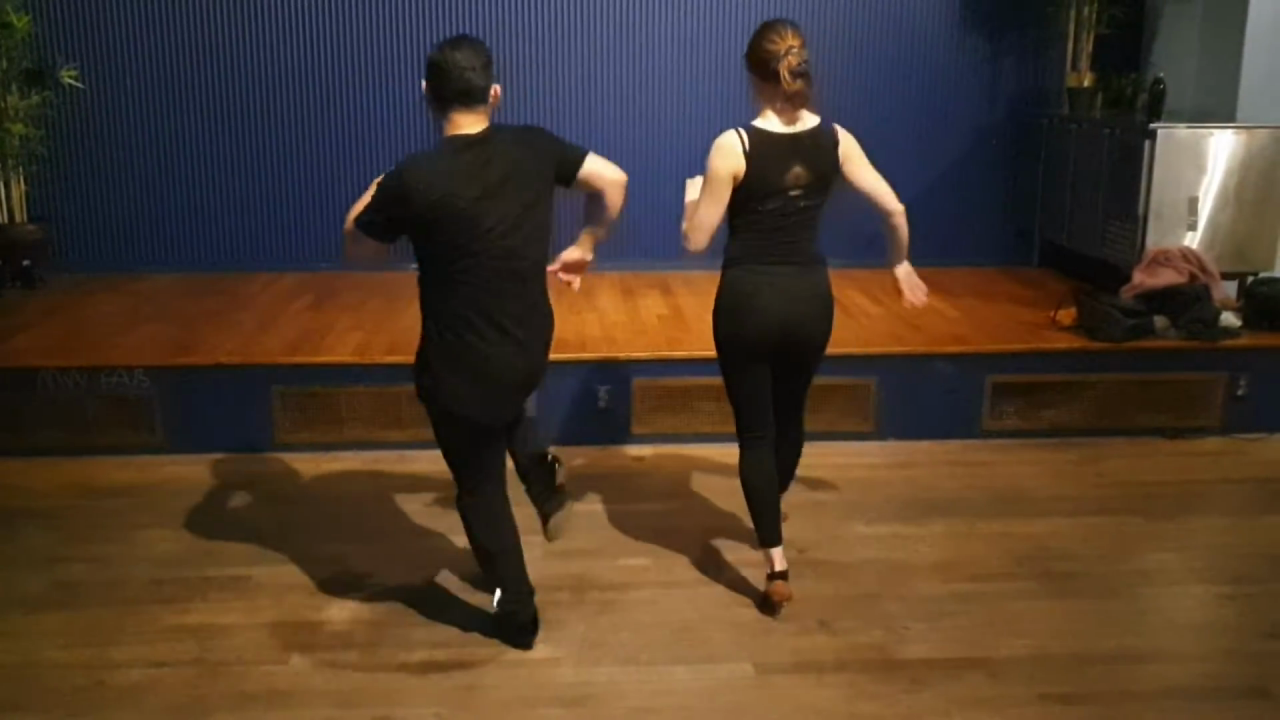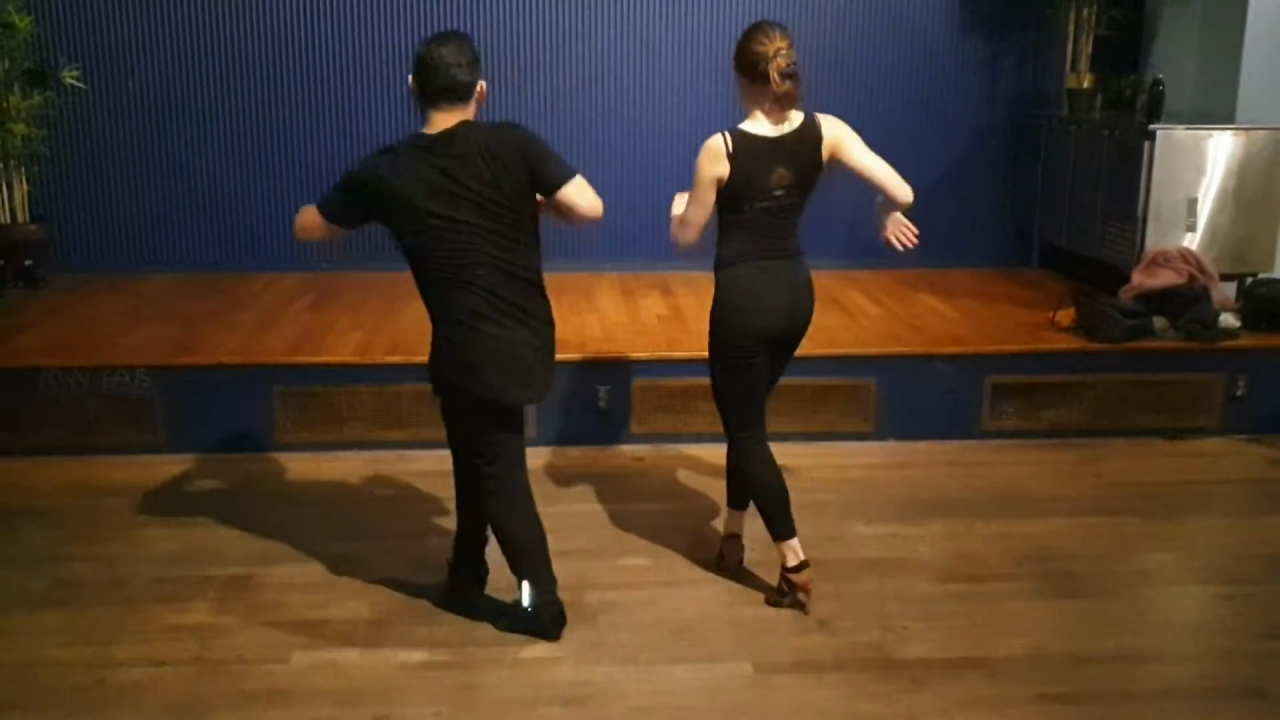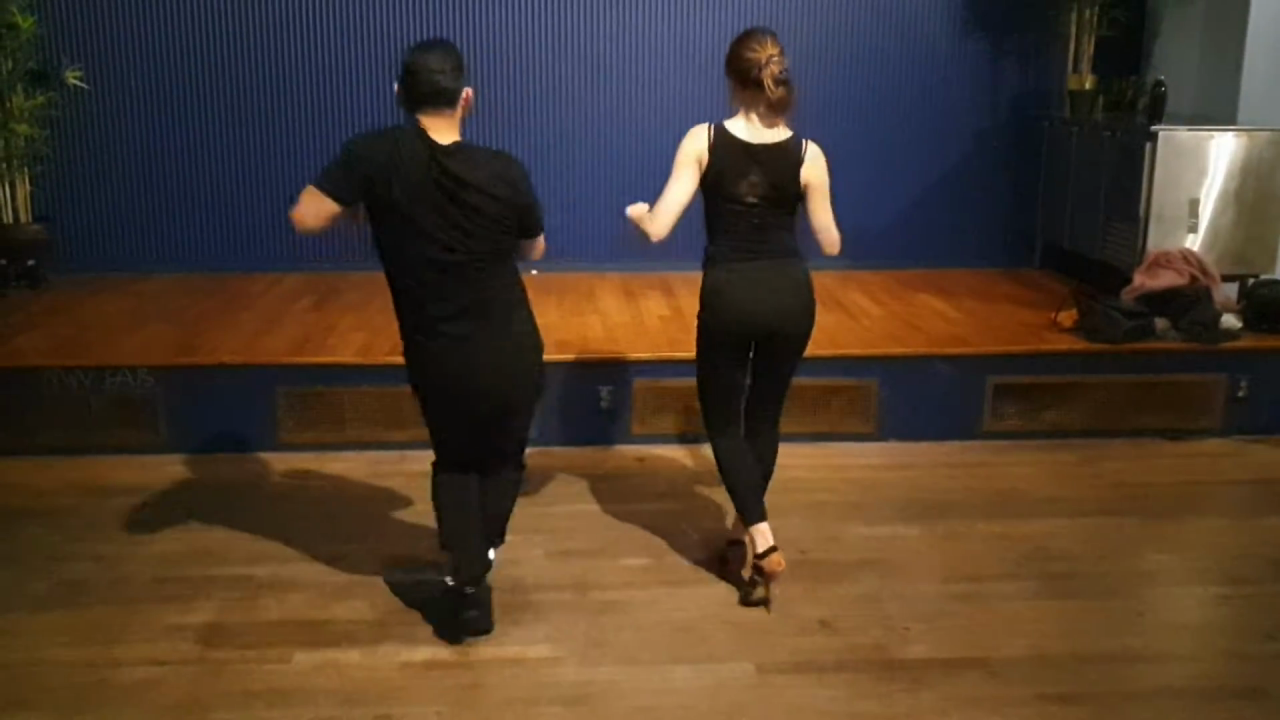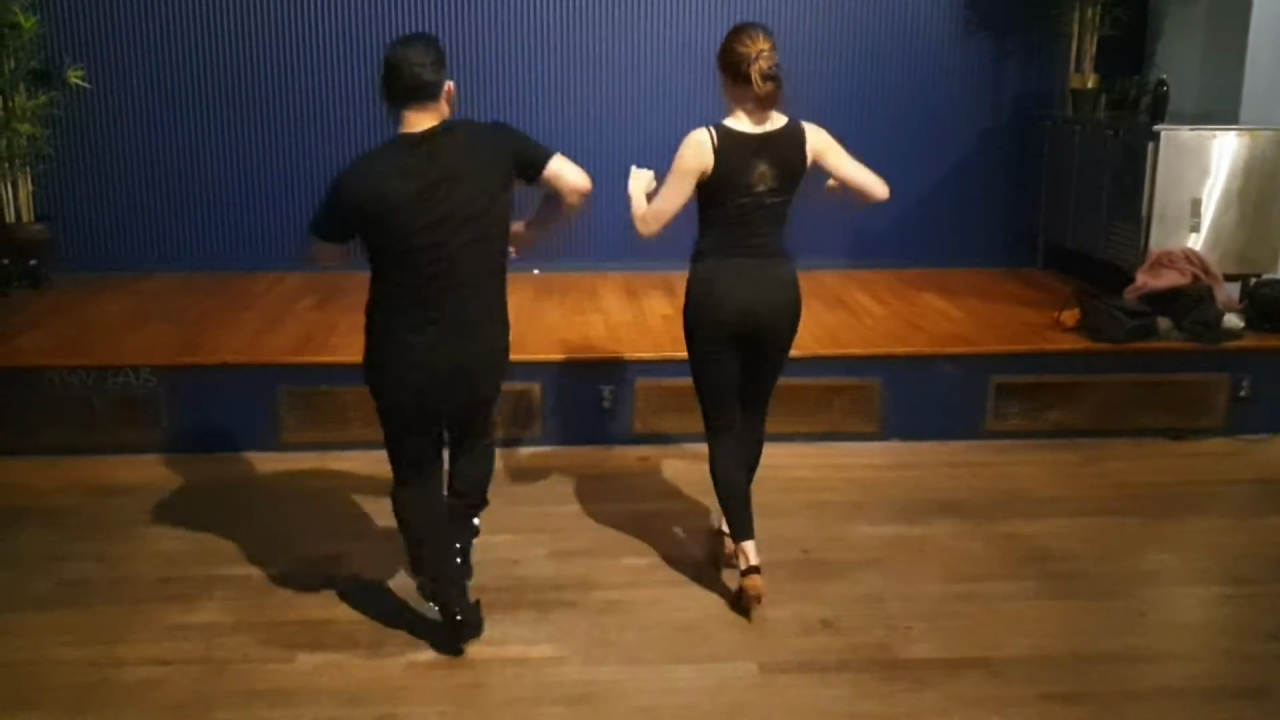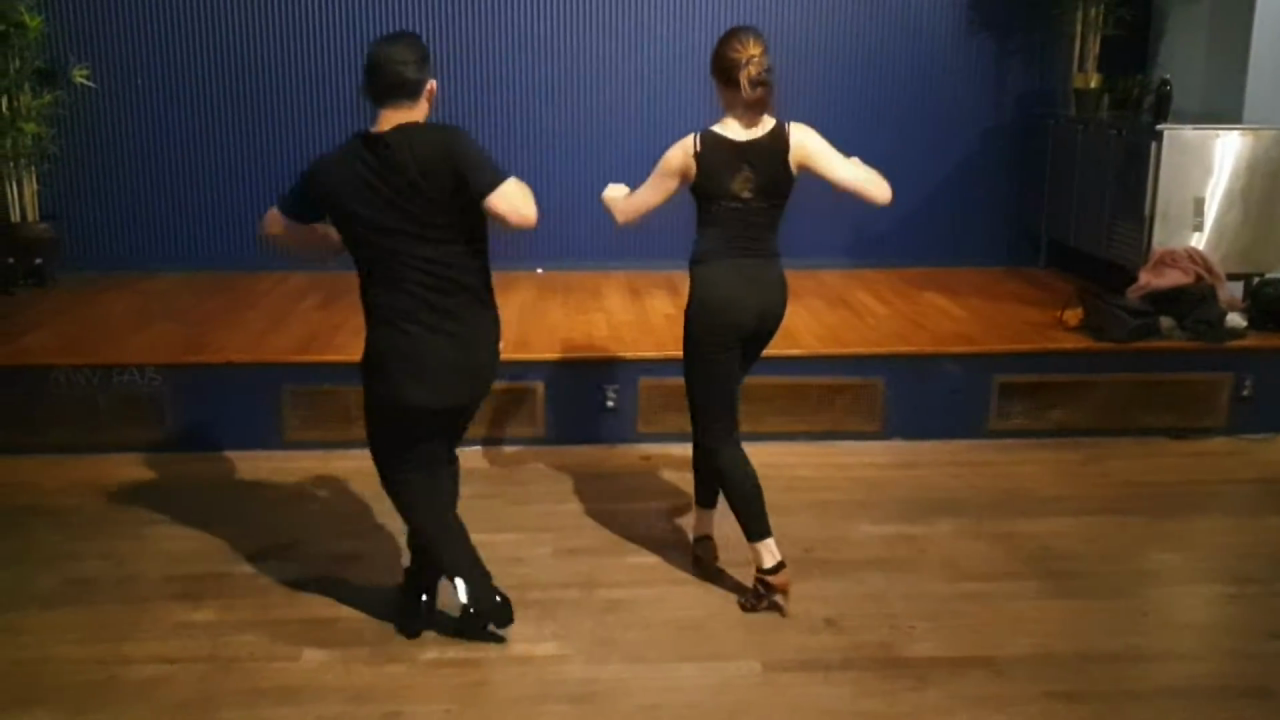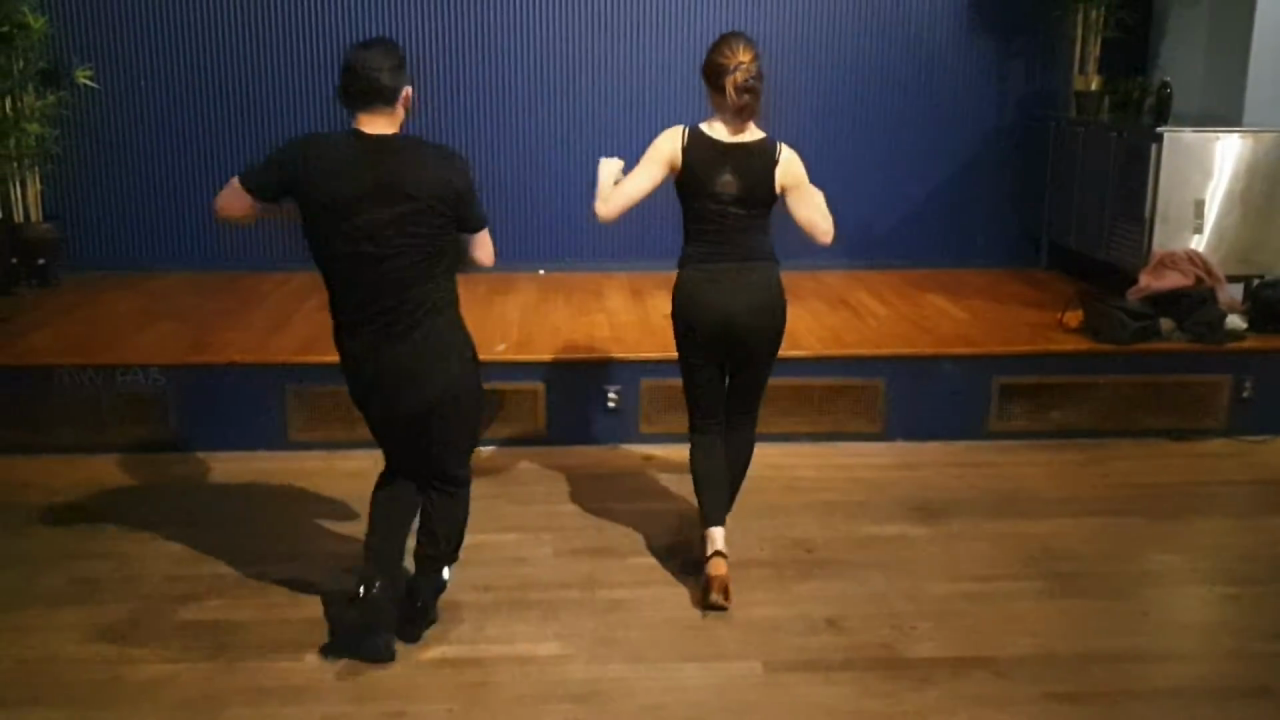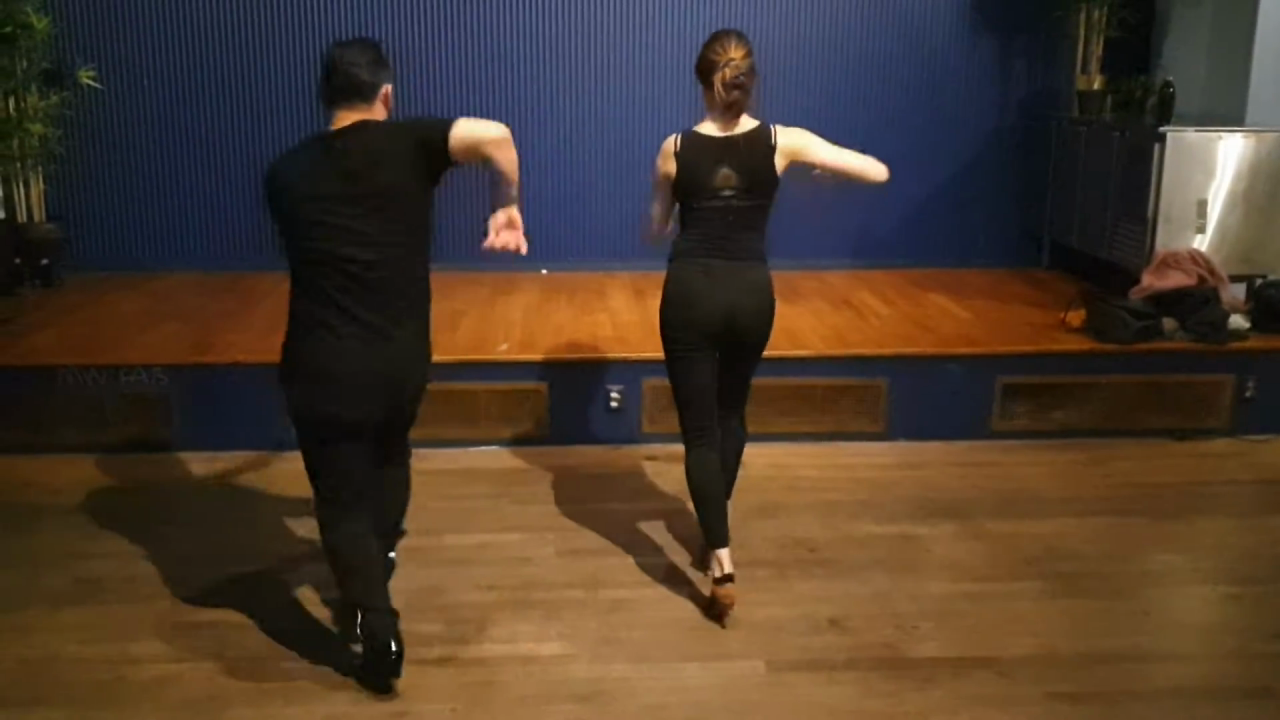
dt=0.2s
person 1, frame 1
left shoulder: (416, 176)
right shoulder: (534, 147)
left elbow: (356, 242)
right elbow: (613, 180)
right wrist: (585, 249)
left hip: (460, 365)
right hip: (529, 349)
left knee: (479, 484)
right knee: (504, 416)
left ankle: (516, 609)
right ankle: (539, 476)
person 1, frame 2
left shoulder: (386, 172)
right shoulder: (512, 144)
left elbow: (307, 228)
right elbow: (590, 209)
left wrist: (356, 194)
left hip: (469, 352)
right hip: (530, 340)
left knee: (498, 475)
right knee: (486, 457)
left ankle: (541, 603)
right ankle: (466, 573)
person 1, frame 3
left shoulder: (375, 155)
right shoulder: (504, 171)
left elbow: (304, 219)
right elbow: (534, 253)
left wrist: (357, 199)
left hip: (437, 359)
right hip: (512, 354)
left knee: (455, 466)
right knee: (503, 462)
left ankle: (467, 591)
right ankle: (478, 574)
person 1, frame 4
left shoulder: (363, 177)
right shoulder: (492, 142)
left elbow: (322, 250)
right elbow: (577, 184)
right wrist: (527, 228)
left hip: (401, 361)
right hip: (480, 353)
left knee: (416, 477)
right knee: (472, 441)
left ankle: (451, 600)
right ankle: (459, 543)
person 1, frame 5
left shoulder: (335, 169)
right shoulder: (451, 148)
left elbow: (275, 229)
right elbow: (523, 214)
right wrist: (507, 187)
left hip: (399, 356)
right hip: (474, 352)
left knee: (409, 474)
right knee: (435, 457)
left ankle: (478, 594)
right ankle: (428, 582)
person 1, frame 6
left shoulder: (308, 159)
right shoulder: (443, 166)
left elbow: (227, 207)
right elbow: (482, 257)
left hip: (369, 366)
right hip: (441, 361)
left knee: (402, 472)
right knee: (447, 480)
left ankle: (376, 602)
right ankle: (421, 597)
person 1, frame 7
left shoulder: (288, 171)
right shoulder: (410, 142)
right elbow: (493, 135)
right wrist: (508, 206)
left hip: (320, 368)
right hip: (402, 363)
left knee: (344, 501)
right knee: (388, 459)
left ankle: (379, 636)
right ankle: (383, 557)
person 2, frame 1
left shoulder: (733, 145)
right shoulder: (834, 138)
left elbow: (696, 241)
right elbow: (893, 210)
left wrist: (693, 194)
right wrist: (901, 264)
left hip: (747, 303)
right hip: (809, 298)
left knee: (756, 433)
right knee: (787, 417)
left ankle: (776, 572)
right ankle: (770, 528)
person 2, frame 2
left shoulder: (719, 148)
right shoulder: (823, 132)
left elbow: (684, 237)
right elbow: (902, 191)
left wrist: (678, 205)
right wrist: (887, 215)
left hip: (744, 298)
right hip: (796, 293)
left knee: (745, 432)
right knee: (749, 413)
left ankle: (794, 565)
right ankle: (732, 531)
person 2, frame 3
left shoulder: (703, 142)
right shoulder: (806, 155)
left elbow: (658, 229)
right elbow: (831, 244)
left wrist: (635, 211)
left hip: (729, 297)
right hip: (789, 296)
left knee: (723, 421)
right knee: (764, 417)
left ankle: (763, 543)
right ankle: (748, 535)
person 2, frame 4
left shoulder: (704, 143)
right shoulder: (806, 137)
left elbow: (648, 225)
right elbow: (879, 191)
left wrist: (637, 185)
right wrist: (835, 175)
left hip: (716, 295)
right hip: (777, 292)
left knee: (723, 426)
right knee: (751, 416)
left ankle: (749, 564)
right ankle: (732, 529)
person 2, frame 5
left shoulder: (691, 149)
right shoulder: (794, 140)
left elbow: (626, 214)
right elbow: (881, 195)
left wrist: (610, 194)
right wrist: (844, 172)
left hip: (718, 295)
right hip: (770, 292)
left knee: (719, 431)
right knee: (714, 410)
left ankle: (771, 566)
right ankle: (702, 532)
person 2, frame 6
left shoulder: (677, 143)
right shoulder: (780, 158)
left elbow: (607, 210)
right elbow: (823, 234)
left wrist: (606, 171)
right wrist: (809, 189)
left hip: (698, 296)
right hip: (760, 299)
left knee: (706, 422)
right knee: (741, 417)
left ankle: (714, 545)
right ankle: (717, 532)
person 2, frame 7
left shoulder: (674, 149)
right shoulder: (782, 142)
left elbow: (655, 226)
right elbow: (878, 172)
right wrist: (845, 161)
left hip: (690, 295)
right hip: (750, 294)
left knee: (700, 431)
right knee: (730, 414)
left ankle: (722, 569)
right ankle: (719, 534)
